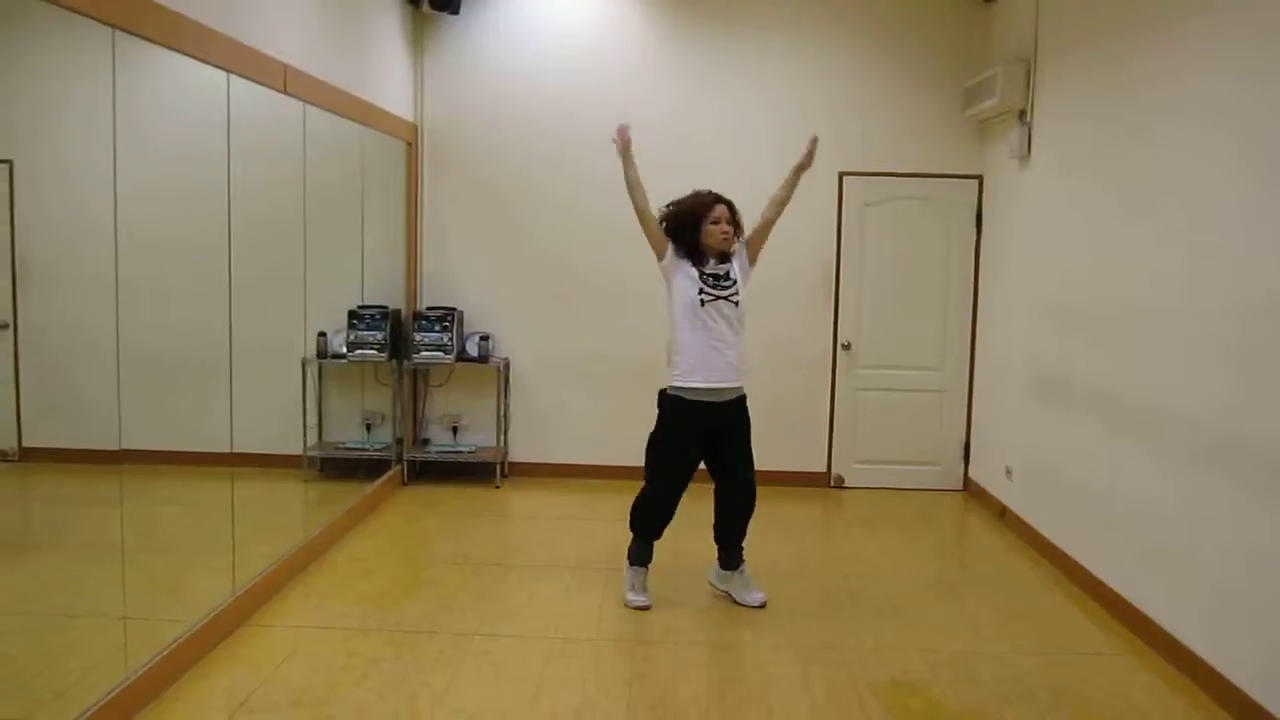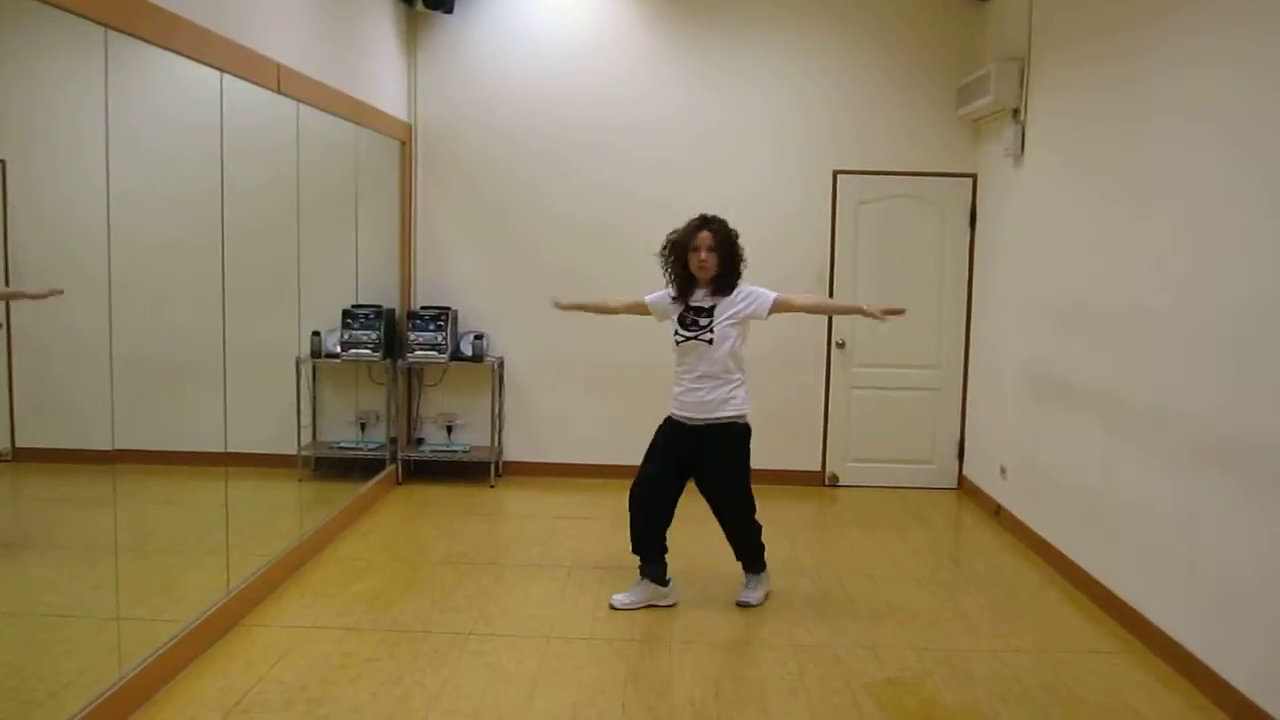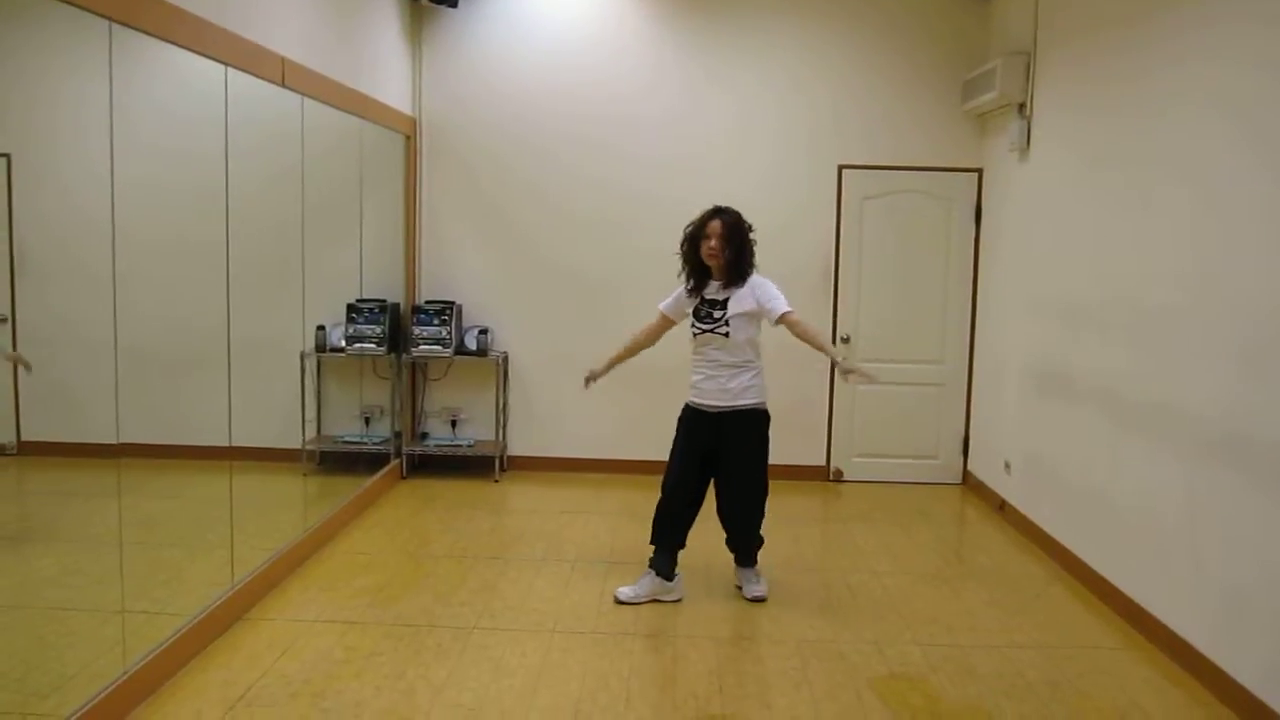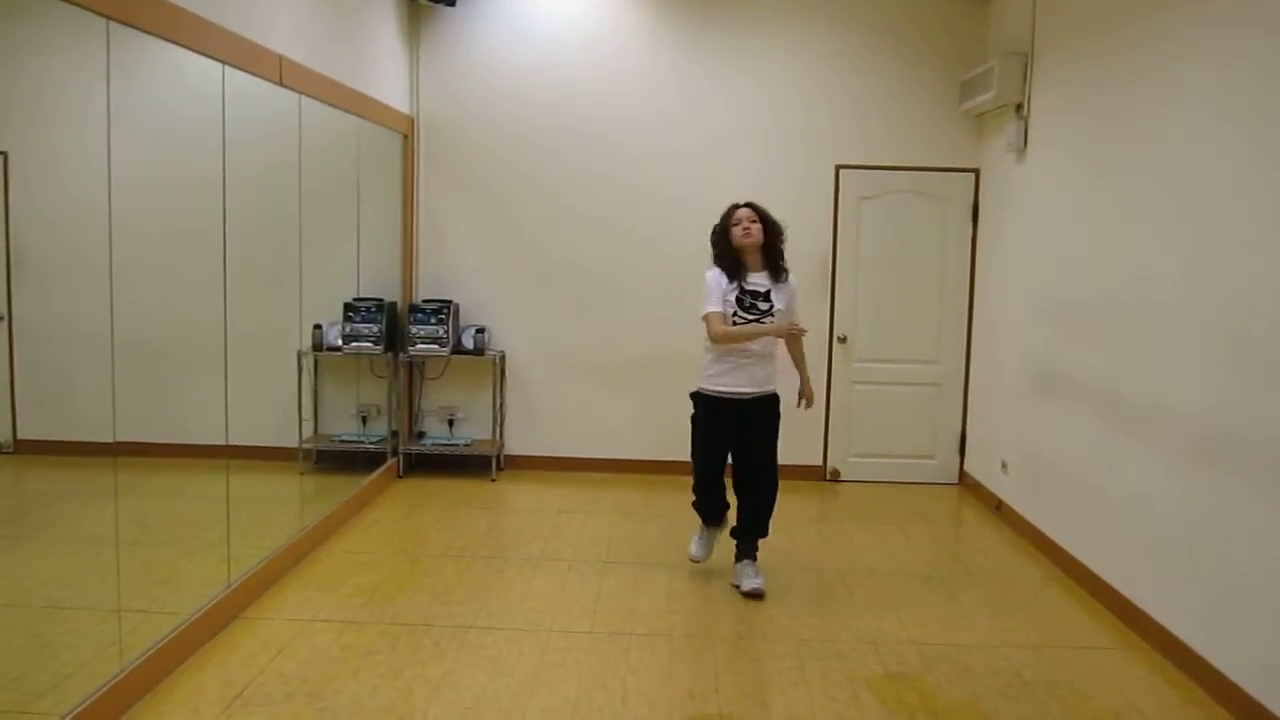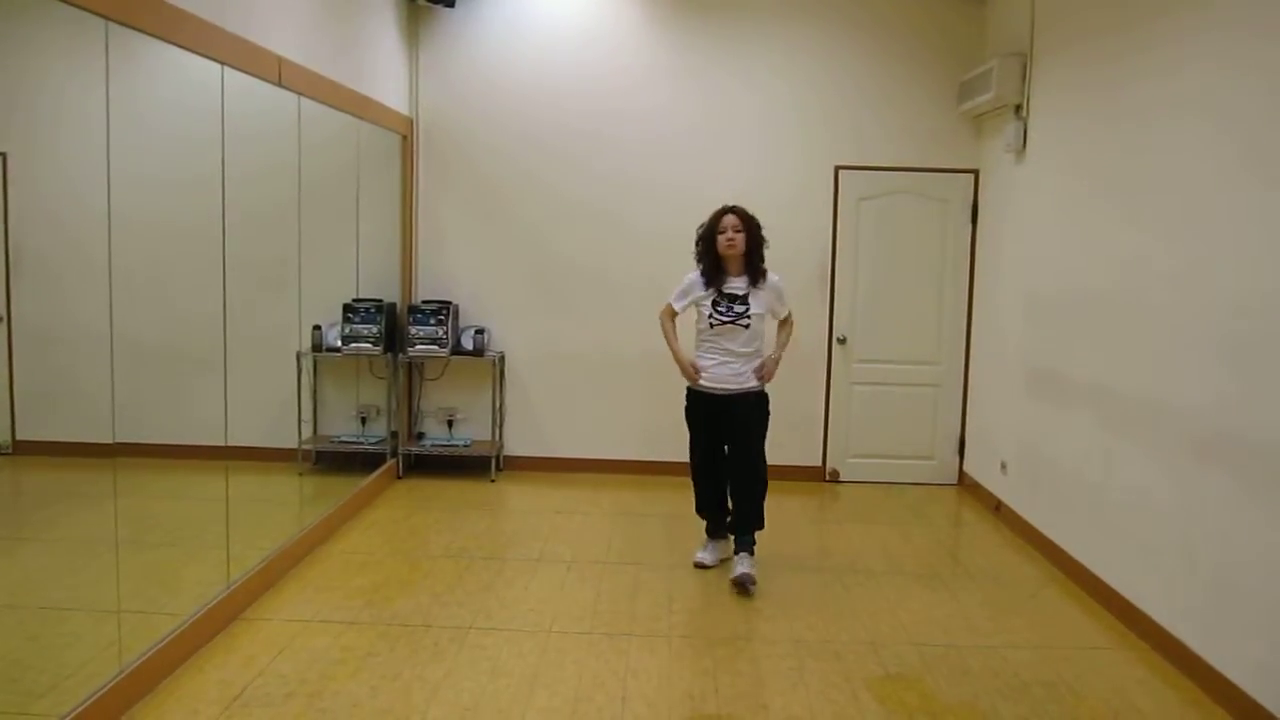
dt=0.5s
person 1, frame 1
left shoulder: (738, 264)
right shoulder: (675, 264)
left elbow: (771, 215)
right elbow: (643, 212)
left wrist: (800, 168)
right wrist: (627, 156)
left hip: (731, 402)
right hip: (683, 400)
left knee: (738, 491)
right knee: (662, 487)
left ankle: (730, 570)
right ankle: (637, 569)
person 1, frame 2
left shoulder: (742, 297)
right shoulder: (674, 297)
left elbow: (799, 303)
right elbow: (624, 305)
left wrist: (861, 308)
right wrist: (577, 305)
left hip: (725, 425)
right hip: (680, 422)
left knee: (733, 509)
right knee: (646, 498)
left ankle: (756, 575)
right ankle: (654, 582)
person 1, frame 3
left shoulder: (753, 288)
right shoulder: (690, 291)
left elbow: (794, 323)
right elbow: (653, 331)
left wrist: (834, 357)
right wrist: (608, 364)
left hip: (745, 412)
right hip: (699, 410)
left knee: (741, 498)
right knee: (678, 492)
left ankle: (747, 568)
right ankle: (661, 576)
person 1, frame 4
left shoulder: (782, 282)
right shoulder: (717, 278)
left elbow: (792, 333)
right elbow: (716, 332)
left wrist: (805, 379)
right wrist: (768, 329)
left hip: (761, 398)
right hip: (715, 396)
left knee: (759, 480)
right knee: (707, 472)
left ankle: (746, 560)
right ankle: (711, 524)
person 1, frame 5
left shoulder: (767, 284)
right shoulder: (698, 281)
left elbow: (787, 321)
right elbow: (666, 315)
left wrist: (775, 357)
right wrist: (679, 356)
left hip: (748, 394)
right hip: (704, 392)
left knee: (748, 472)
right knee: (706, 468)
left ankle: (744, 552)
right ankle: (716, 536)
